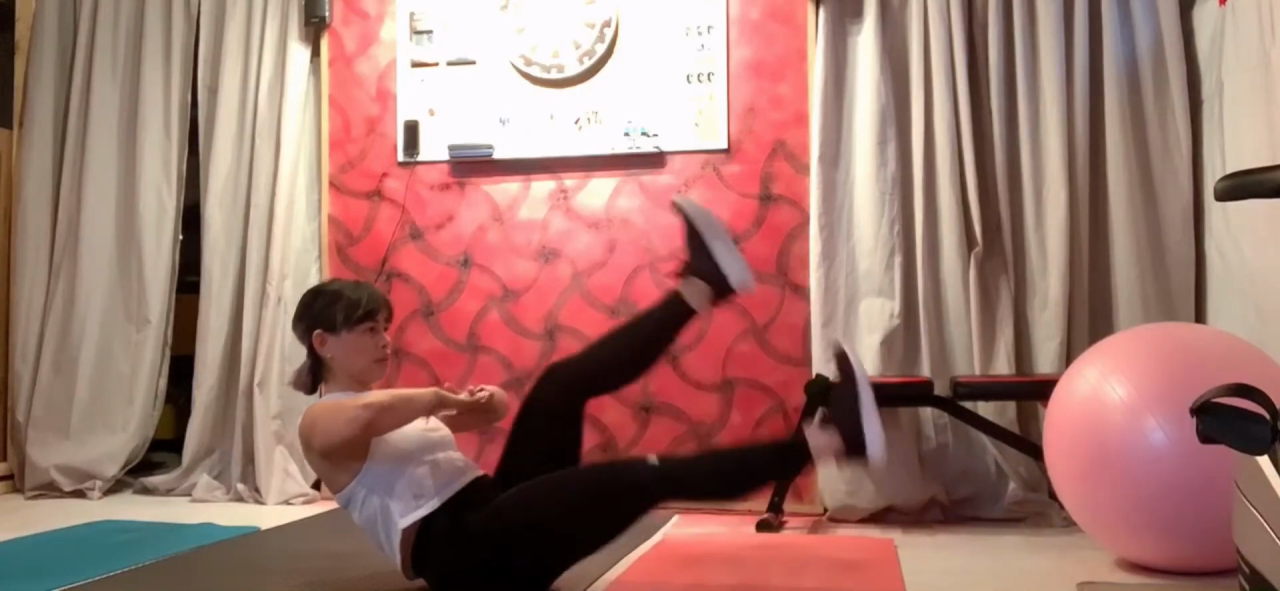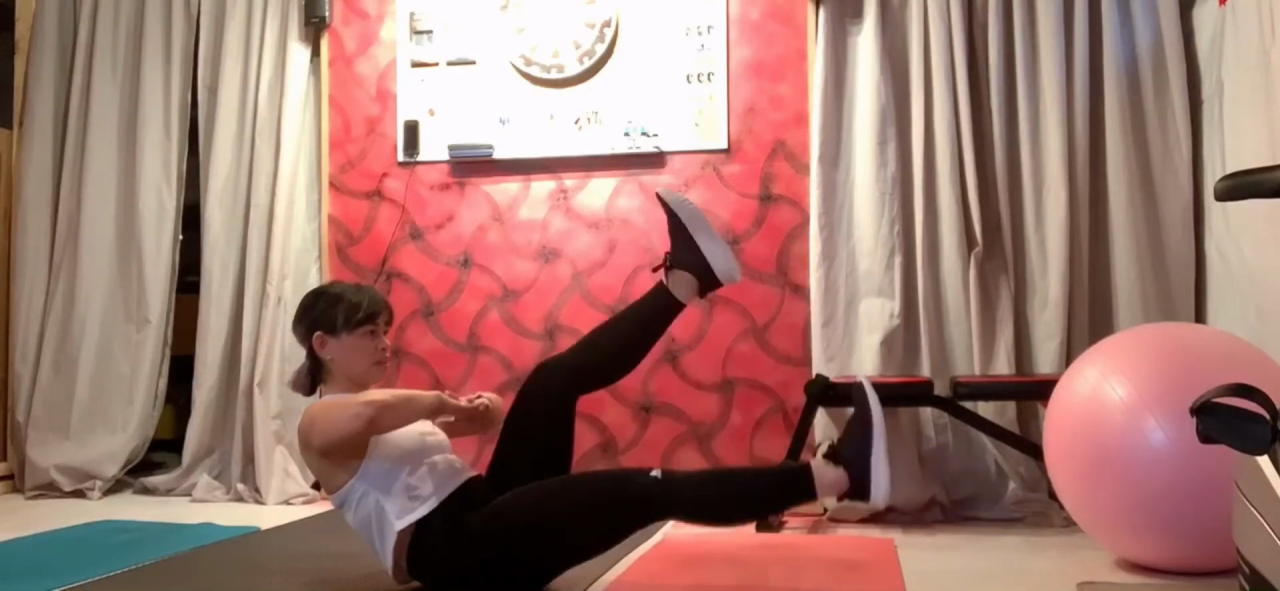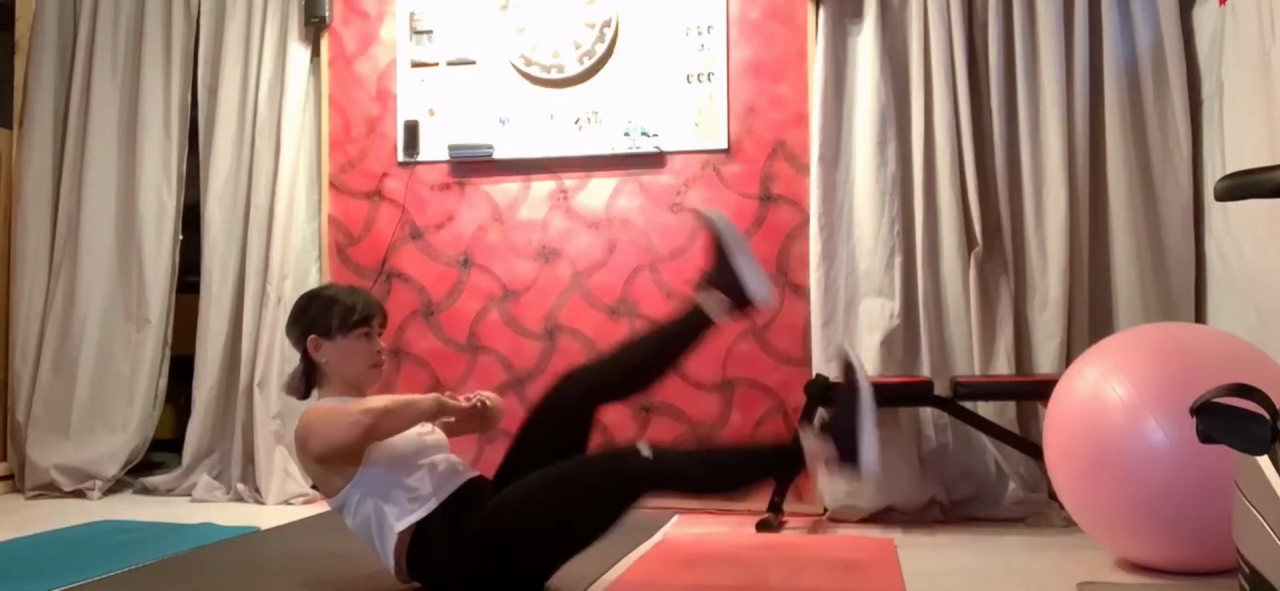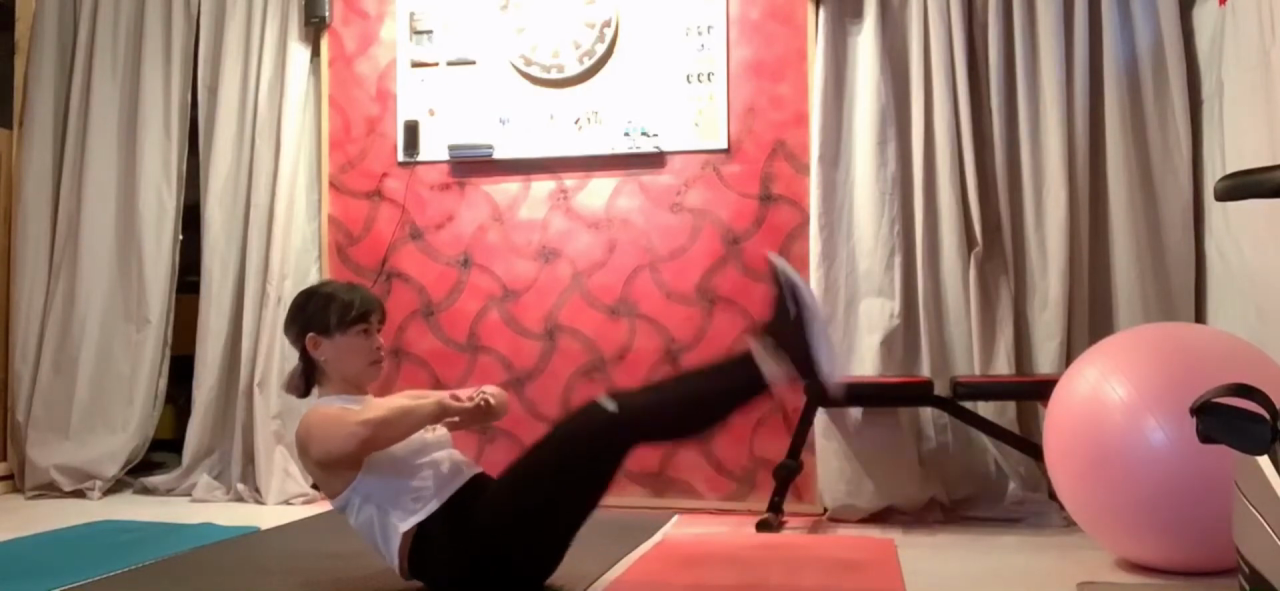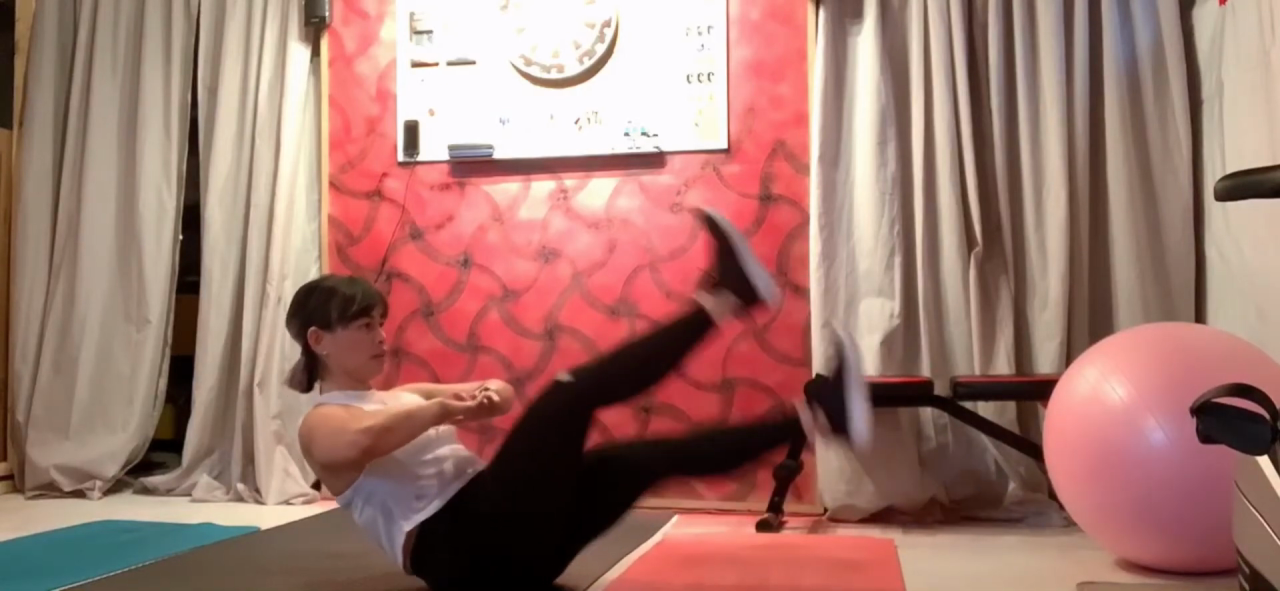
dt=0.2s
person 1, frame 1
left shoulder: (395, 404)
right shoulder: (323, 424)
left elbow: (498, 409)
right elbow: (361, 420)
left wrist: (479, 401)
right wrist: (438, 399)
left hip: (500, 516)
left knee: (563, 381)
right knee: (646, 476)
left ankle: (698, 290)
right ankle: (824, 440)
person 1, frame 2
left shoulder: (394, 406)
right shoulder: (321, 425)
left elbow: (492, 411)
right elbow: (365, 417)
left wrist: (474, 408)
right wrist: (440, 403)
left hip: (493, 516)
left knee: (554, 380)
right knee: (648, 489)
left ankle: (683, 281)
right ankle: (833, 475)
person 1, frame 3
left shoulder: (385, 408)
right shoulder: (317, 428)
left elbow: (484, 417)
right elbow: (362, 425)
left wrist: (473, 406)
right wrist: (438, 406)
left hip: (490, 518)
left knee: (578, 390)
right knee: (637, 464)
left ankle: (716, 301)
right ankle: (820, 449)
person 1, frame 4
left shoulder: (390, 406)
right shoulder: (318, 428)
left elbow: (503, 403)
right elbow: (359, 436)
left wrist: (477, 398)
right wrist: (439, 405)
left hip: (490, 529)
left knee: (621, 417)
right knee: (605, 423)
left ankle: (774, 357)
right ankle: (773, 363)
person 1, frame 5
left shoulder: (399, 399)
right shoulder: (322, 425)
left elbow: (502, 394)
right elbow: (359, 442)
left wrist: (484, 395)
right wrist: (444, 409)
left hip: (511, 537)
left knee: (650, 458)
right knee: (571, 391)
left ankle: (816, 418)
right ankle: (720, 301)
